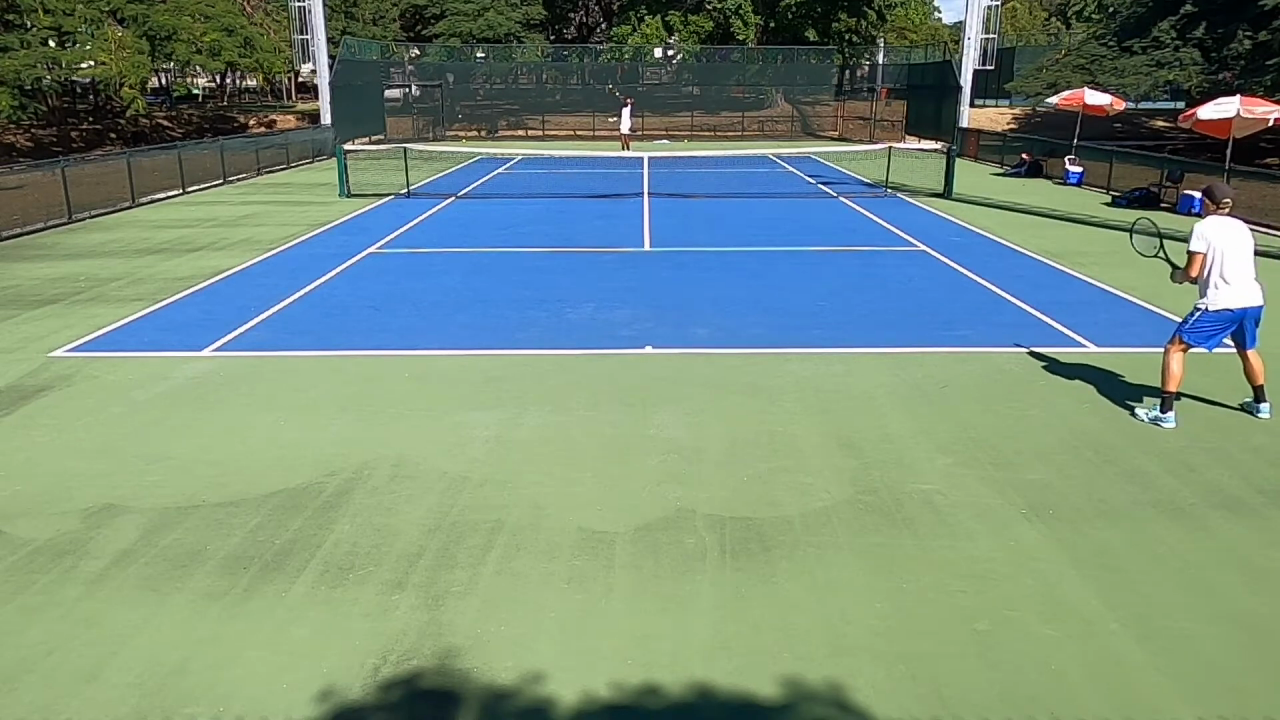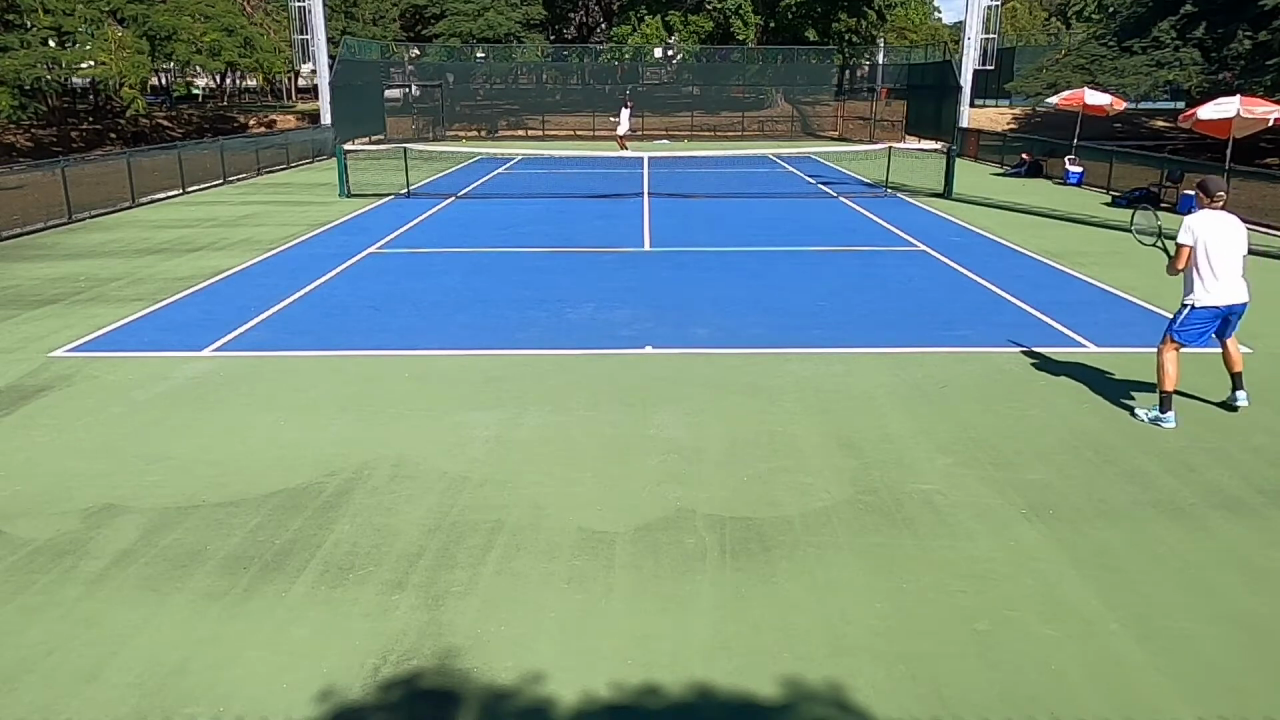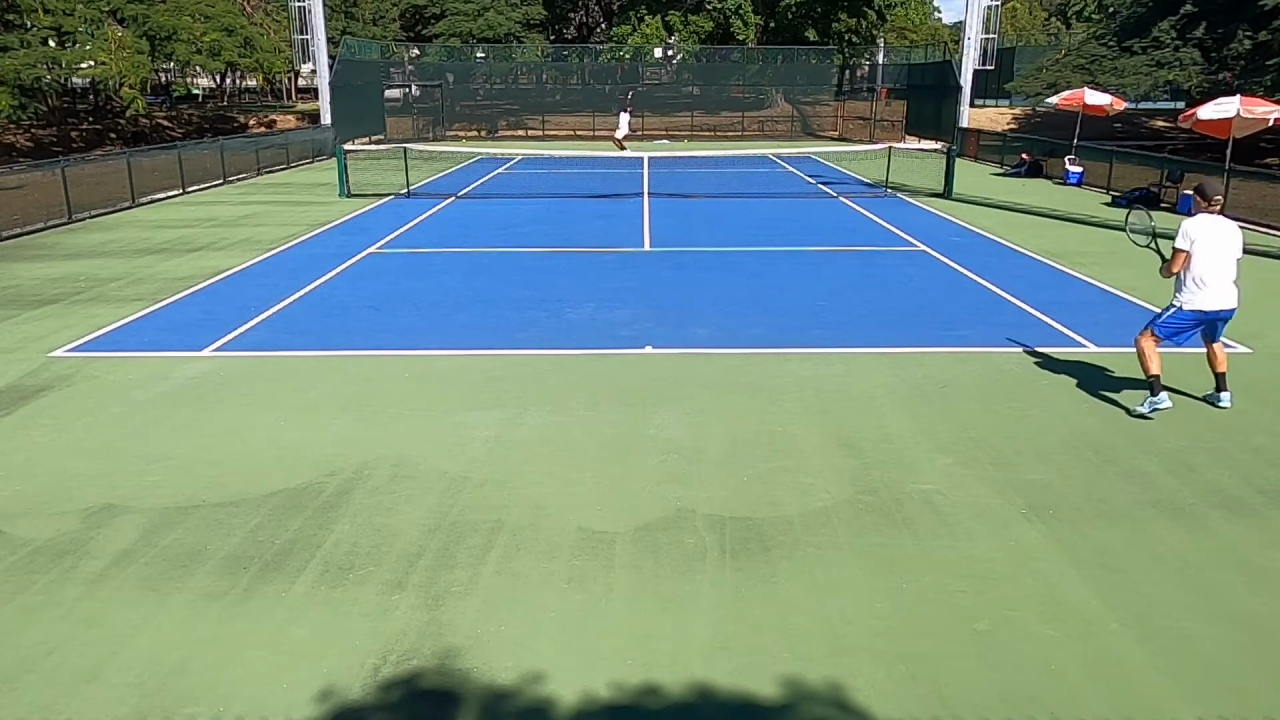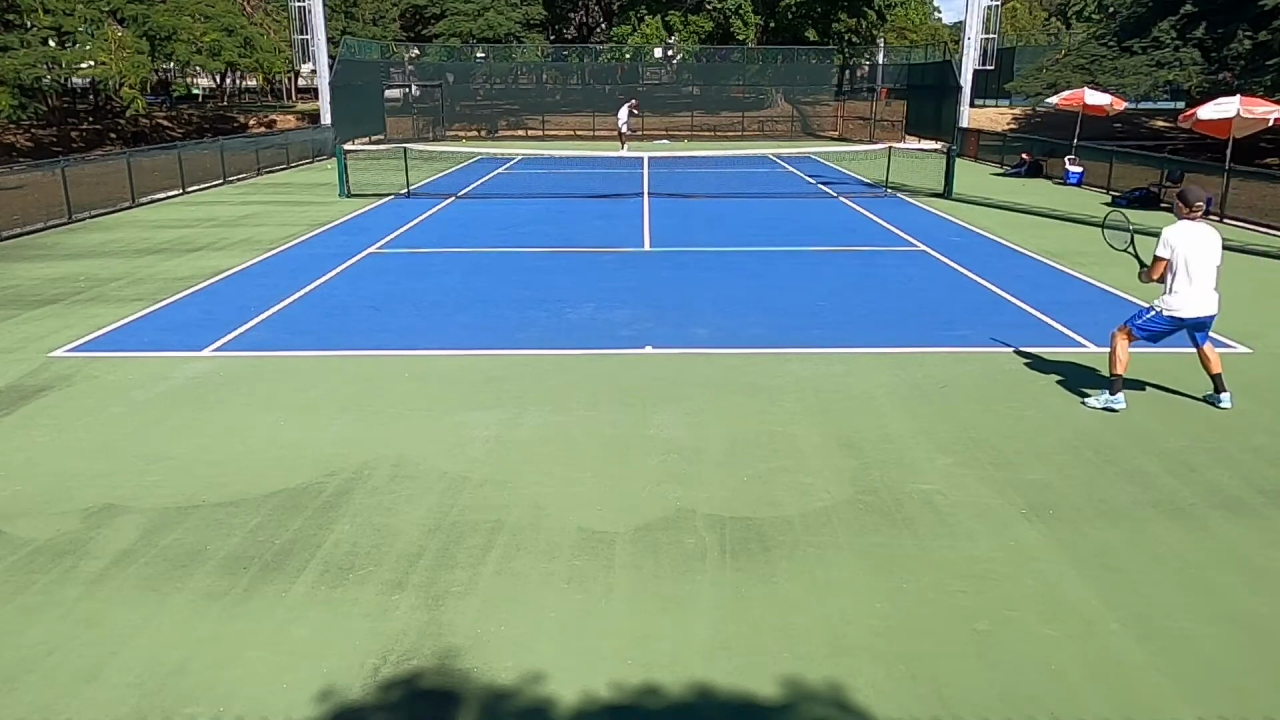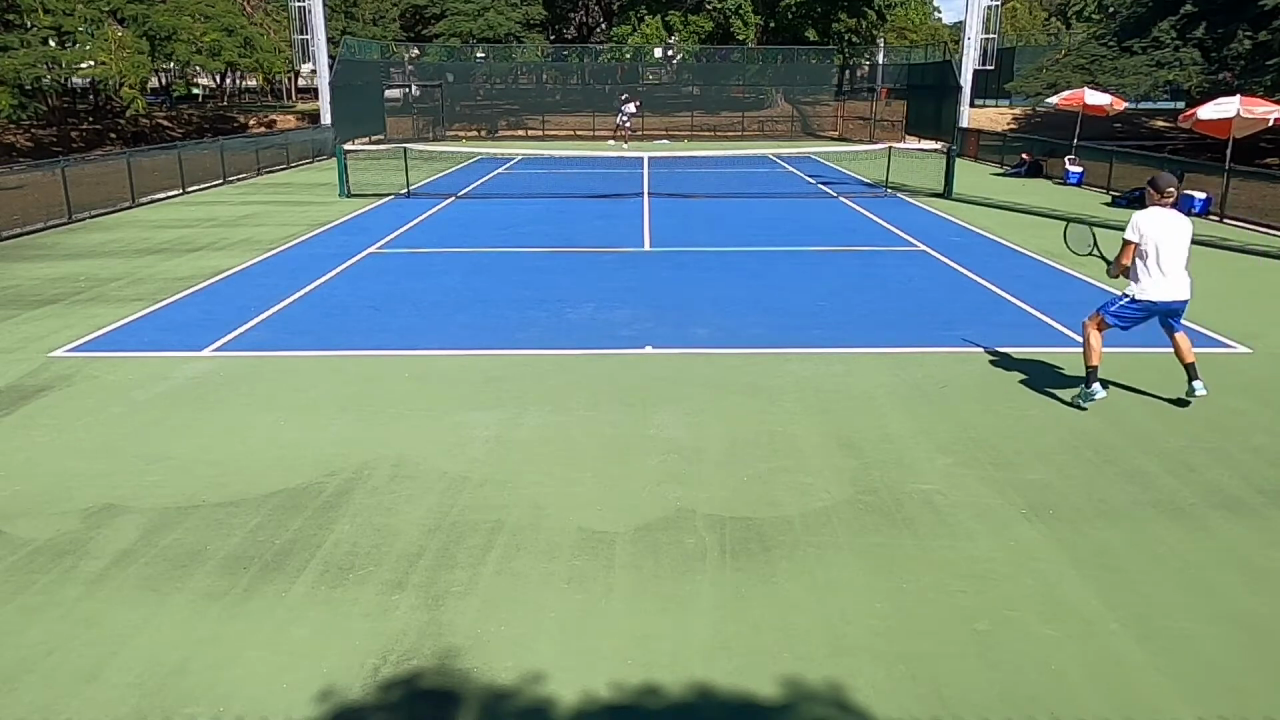
dt=0.2s
person 1, frame 1
left shoulder: (1203, 227)
right shoulder: (1243, 228)
left elbow: (1192, 272)
left wrist: (1177, 275)
right wrist: (1201, 277)
left hip: (1220, 304)
right hip: (1252, 302)
left knee: (1174, 349)
right knee: (1247, 350)
left ankle: (1165, 412)
right ankle: (1261, 403)
person 1, frame 2
left shoulder: (1193, 221)
right shoulder: (1238, 224)
left elbow: (1178, 265)
left wrist: (1170, 267)
left hip: (1206, 301)
right hip: (1238, 298)
left knee: (1168, 348)
right knee: (1226, 339)
left ankle: (1165, 412)
right ankle: (1238, 392)
person 1, frame 3
left shoulder: (1191, 226)
right shoulder: (1234, 230)
left elbow: (1173, 268)
right elbow: (1228, 268)
left wrist: (1164, 269)
left hip: (1194, 303)
right hip: (1227, 303)
left knee: (1145, 341)
right knee: (1212, 341)
left ankle: (1157, 395)
right ankle: (1222, 393)
person 1, frame 4
left shoulder: (1172, 232)
right shoulder: (1214, 235)
left elbow: (1154, 274)
left wrist: (1143, 274)
left hip: (1175, 308)
right hip: (1207, 308)
left knee: (1120, 336)
right knee: (1202, 343)
left ankle: (1115, 395)
right ankle: (1222, 394)
person 1, frame 5
left shoulder: (1140, 218)
right shoulder: (1185, 223)
left elbow: (1124, 261)
left wrist: (1113, 270)
left hip: (1146, 295)
right hip: (1179, 295)
left knee: (1091, 325)
right knee: (1176, 332)
left ankle: (1092, 385)
right ankle: (1195, 383)
